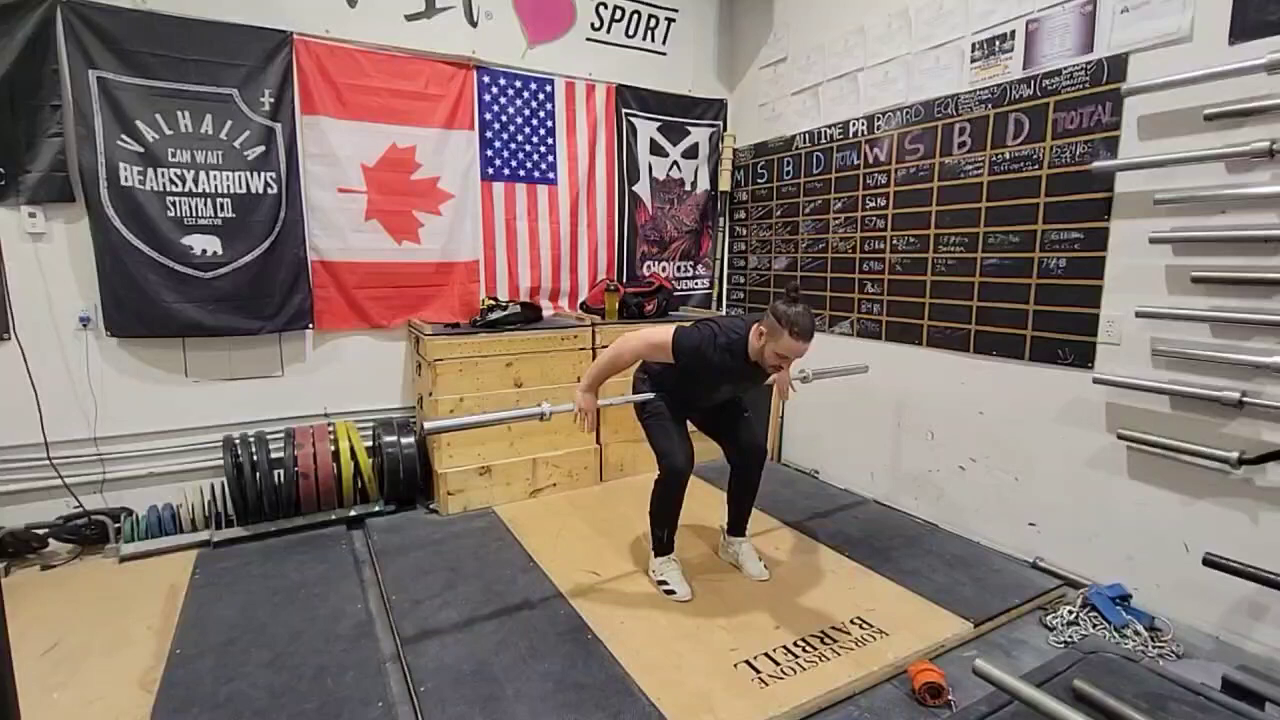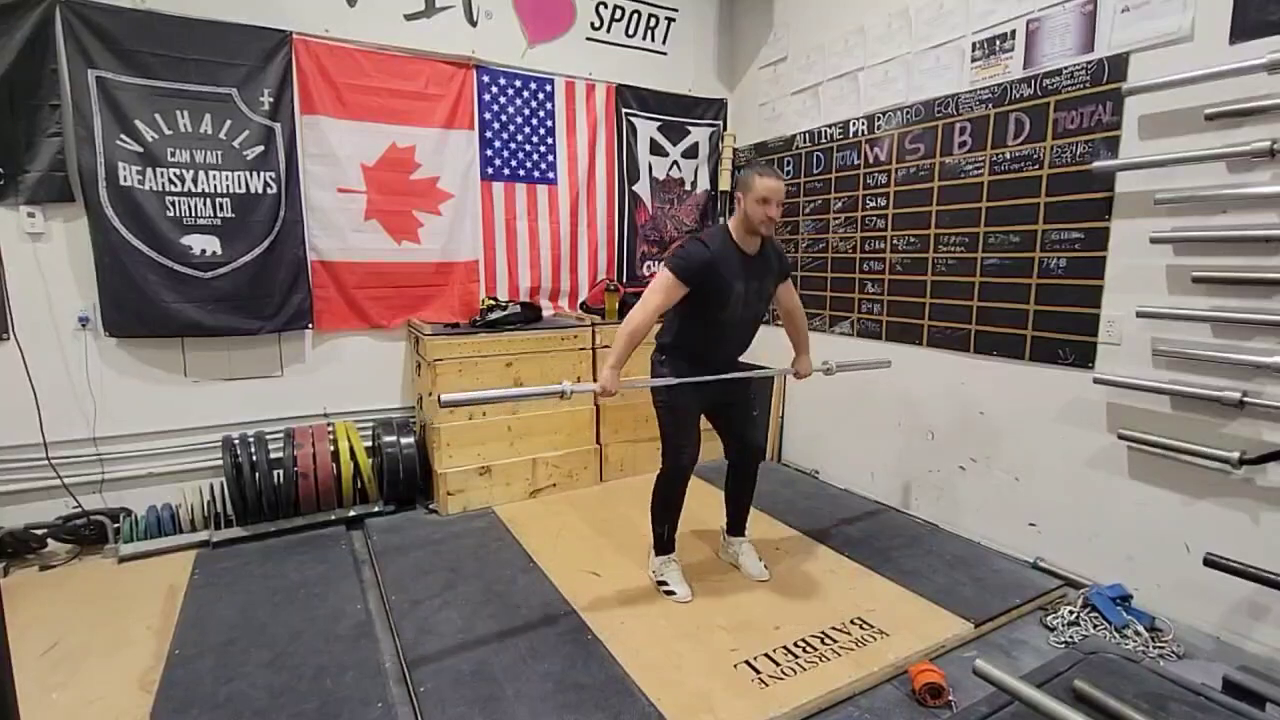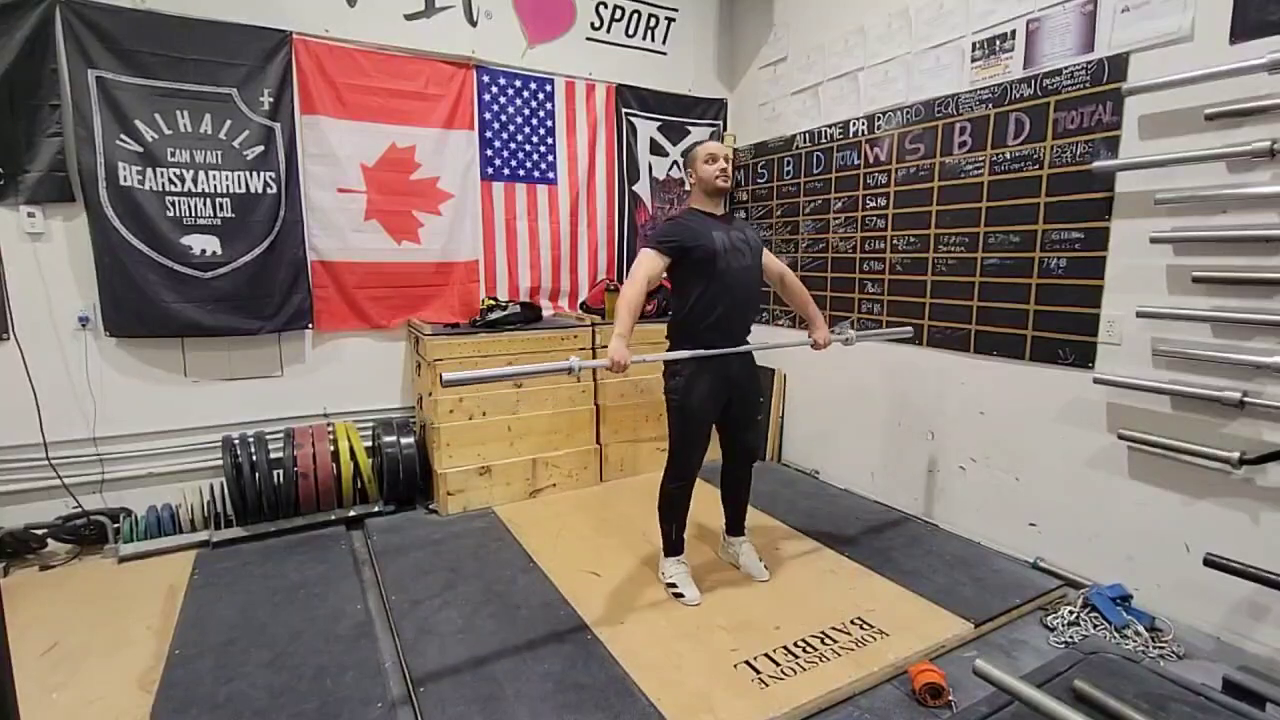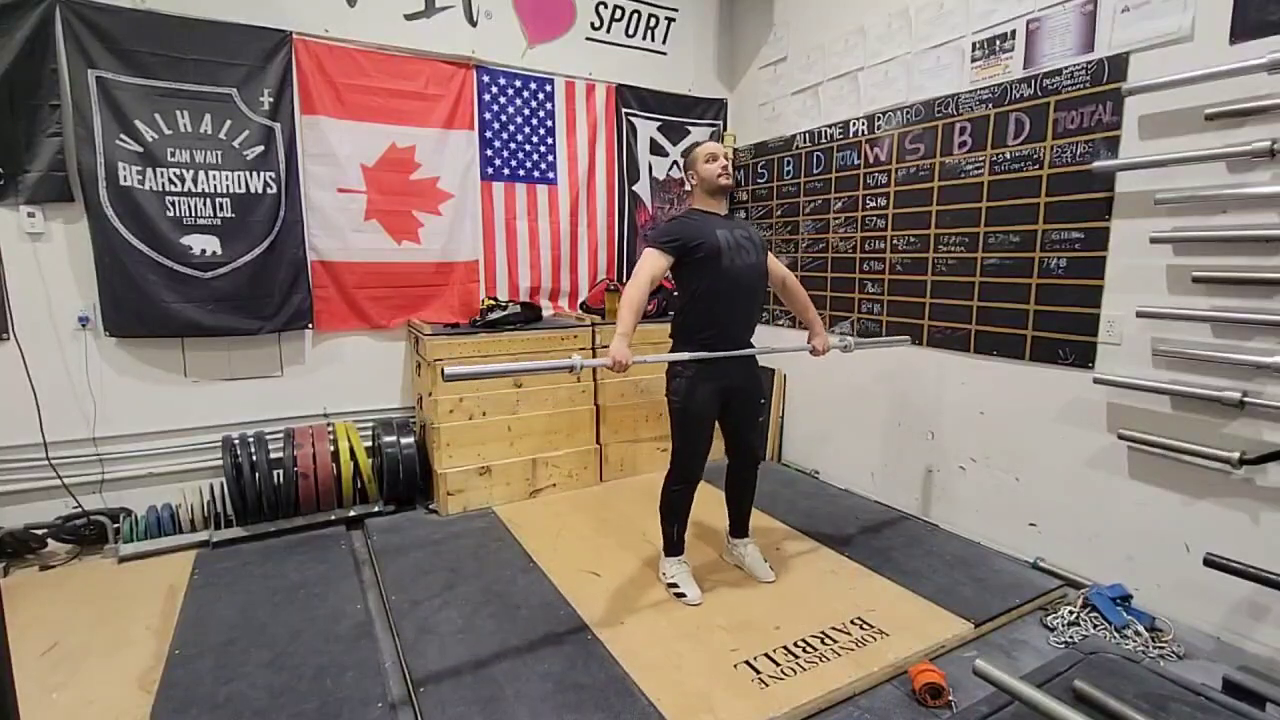
dt=0.5s
person 1, frame 1
left shoulder: (780, 345)
right shoulder: (711, 343)
right elbow: (632, 343)
left wrist: (784, 376)
right wrist: (588, 389)
right hip: (661, 390)
left knee: (752, 452)
right knee: (677, 465)
left ankle: (734, 540)
right ankle: (662, 558)
person 1, frame 2
left shoulder: (775, 257)
right shoulder: (703, 253)
left elbow: (791, 306)
right elbow: (648, 307)
left wrist: (803, 354)
right wrist: (612, 368)
left hip: (727, 373)
right hip: (679, 372)
left knee: (749, 452)
right knee: (681, 462)
left ankle: (734, 540)
right ankle: (663, 558)
person 1, frame 3
left shoulder: (745, 231)
right shoulder: (678, 229)
left elbow: (782, 276)
right elbow: (638, 281)
left wrist: (817, 321)
right wrist: (620, 340)
left hip: (740, 361)
right hip: (693, 366)
left knee: (743, 454)
right knee: (684, 464)
left ankle: (734, 539)
right ankle: (672, 558)
person 1, frame 4
left shoulder: (748, 231)
right shoulder: (680, 228)
left elbow: (783, 280)
right elbow: (641, 280)
left wrist: (816, 327)
right wrist: (622, 339)
left hip: (742, 362)
right hip: (696, 368)
left knee: (747, 456)
right knee: (687, 466)
left ankle: (738, 541)
right ankle: (673, 559)
